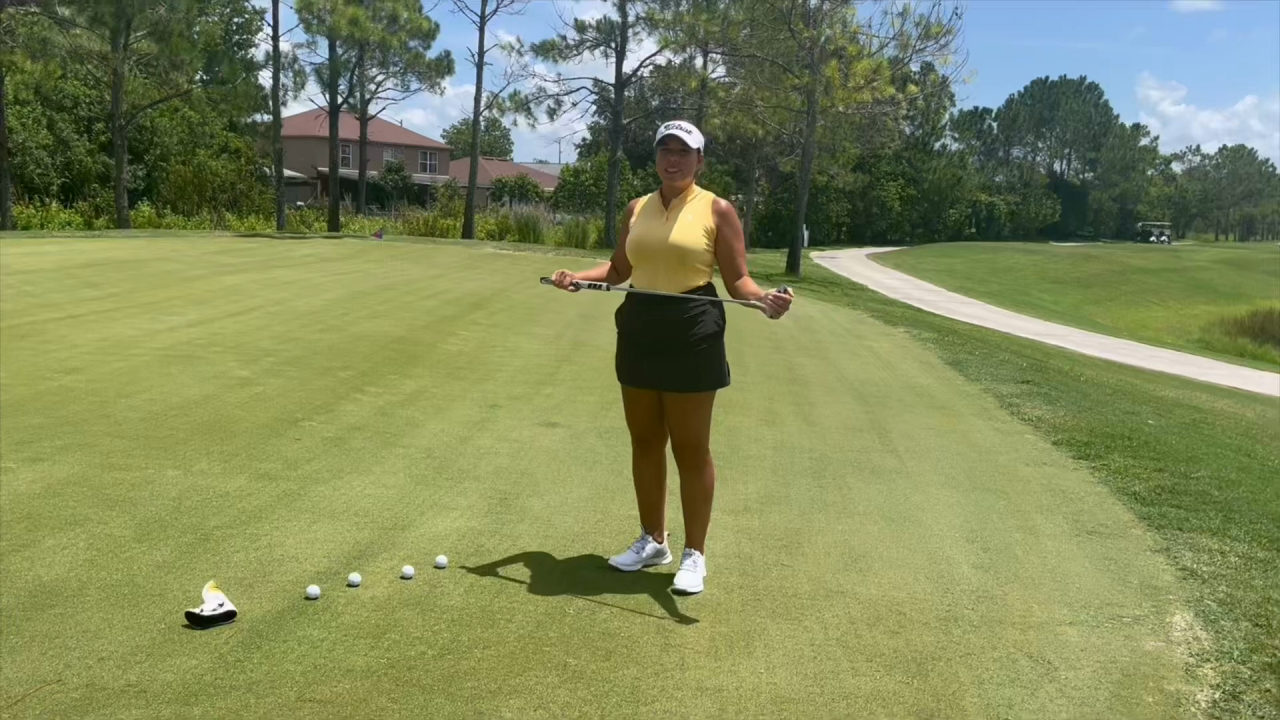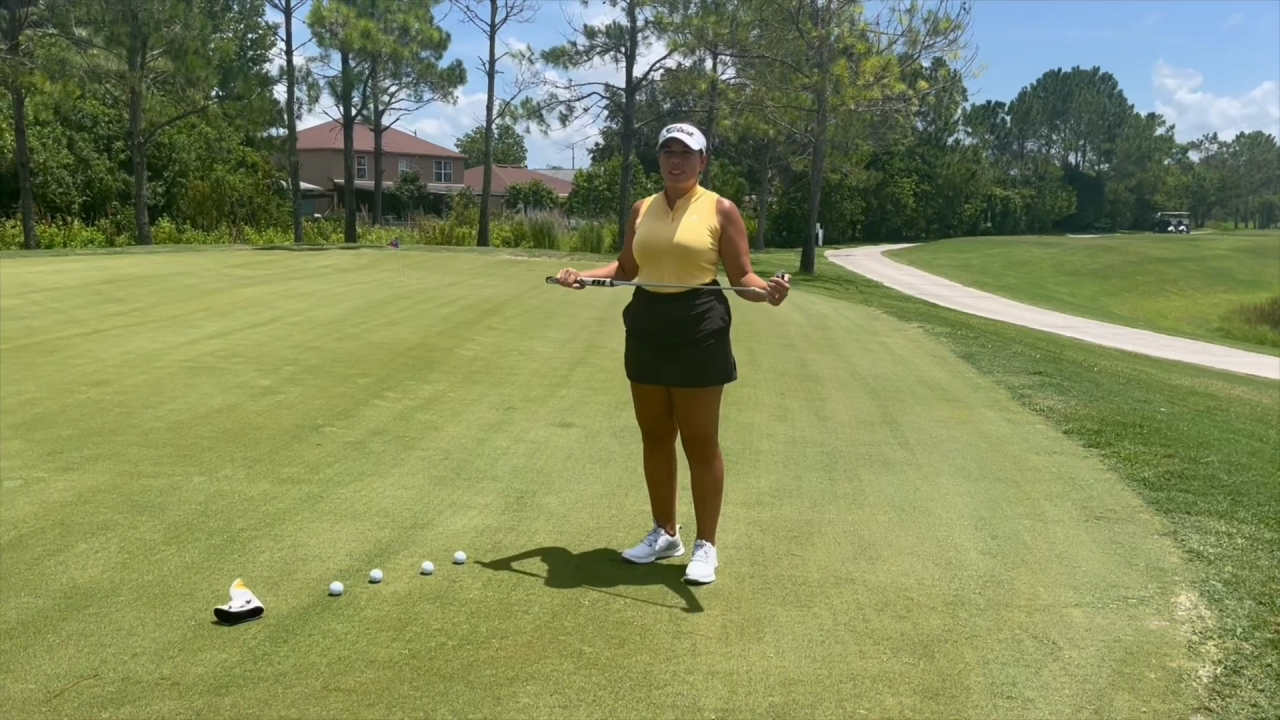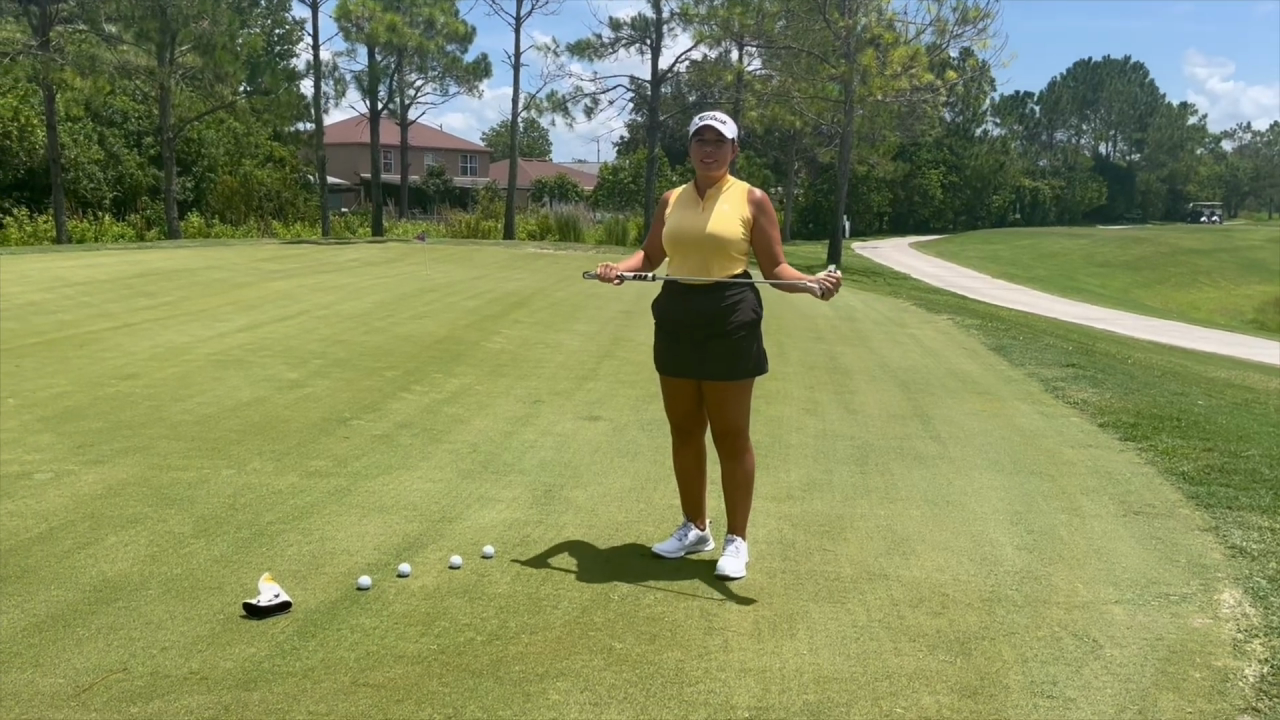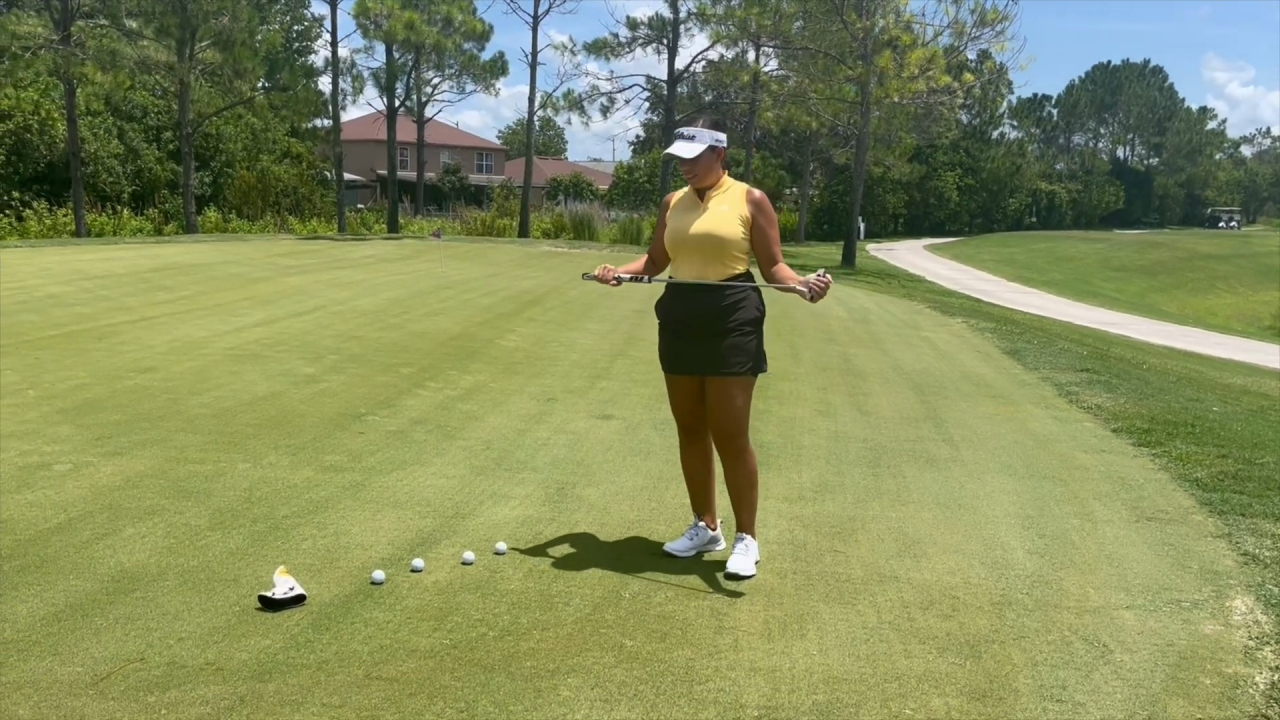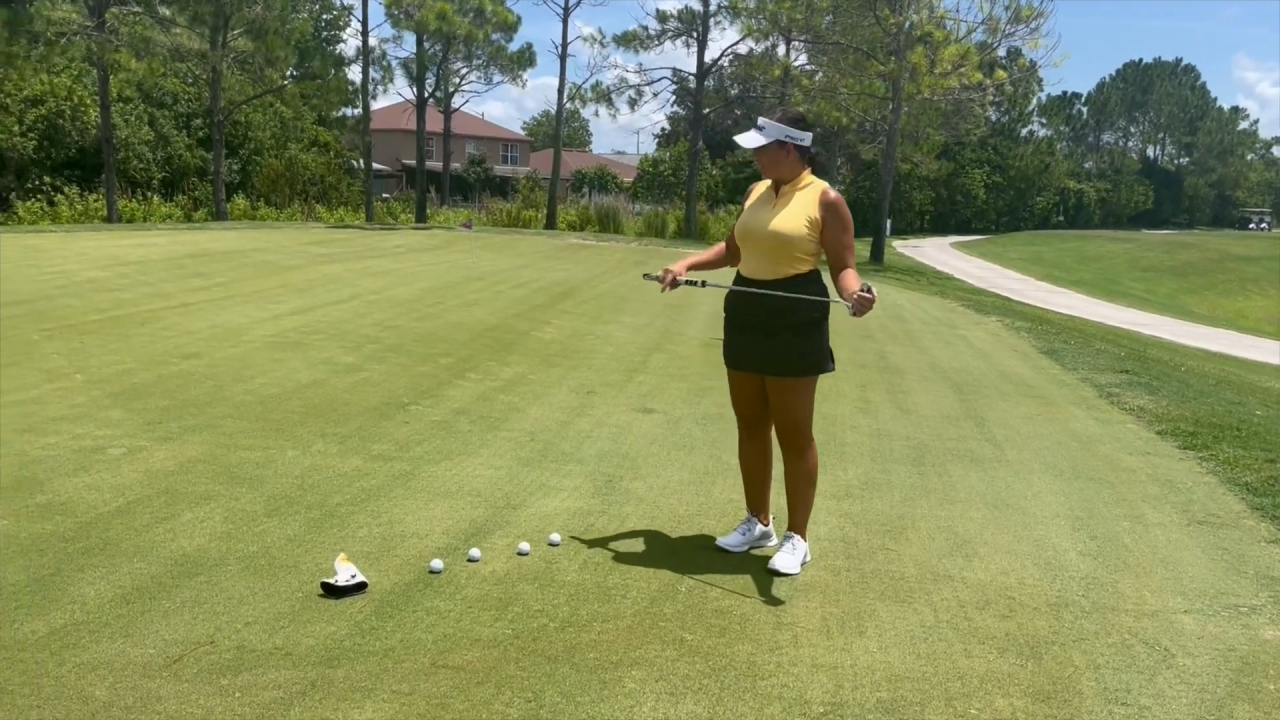
dt=1s
person 1, frame 1
left shoulder: (717, 209)
right shoulder: (636, 209)
left elbow: (736, 278)
right elbow: (618, 268)
left wrist: (764, 299)
right wrist: (576, 276)
left hip: (692, 333)
right hip: (639, 330)
left knee: (691, 449)
right knee: (645, 443)
left ankle: (694, 554)
right ankle: (652, 540)
person 1, frame 2
left shoulder: (721, 209)
right shoulder: (641, 209)
left elbow: (741, 278)
right elbow: (626, 268)
left wrist: (767, 290)
right wrist: (583, 275)
left hip: (699, 328)
right hip: (646, 328)
left knee: (700, 443)
right knee: (655, 438)
left ankle: (705, 545)
right ankle: (665, 533)
person 1, frame 3
left shoulder: (752, 199)
right shoulder: (671, 200)
left elbow: (775, 268)
right elbow: (650, 255)
left wrist: (812, 282)
right wrist: (618, 269)
left hip: (729, 319)
right hip: (675, 319)
left knee: (731, 437)
right knee: (684, 432)
left ankle: (736, 540)
right ankle: (695, 527)
person 1, frame 4
left shoulder: (750, 199)
right shoulder: (673, 202)
left elbow: (773, 266)
right elbow: (655, 261)
left wrist: (803, 284)
right wrist: (619, 271)
left hip: (731, 320)
right hip: (679, 319)
left knee: (731, 436)
right knee: (690, 431)
left ankle: (746, 538)
right ankle: (705, 526)
person 1, frame 5
left shoulder: (825, 199)
right shoulder: (755, 192)
left elbow: (843, 267)
right elbow: (734, 249)
left wrist: (854, 293)
right wrist: (685, 265)
left hip: (795, 319)
right hip: (745, 314)
left knee: (794, 434)
right knee: (750, 427)
left ankle: (797, 538)
right ankle: (758, 522)
